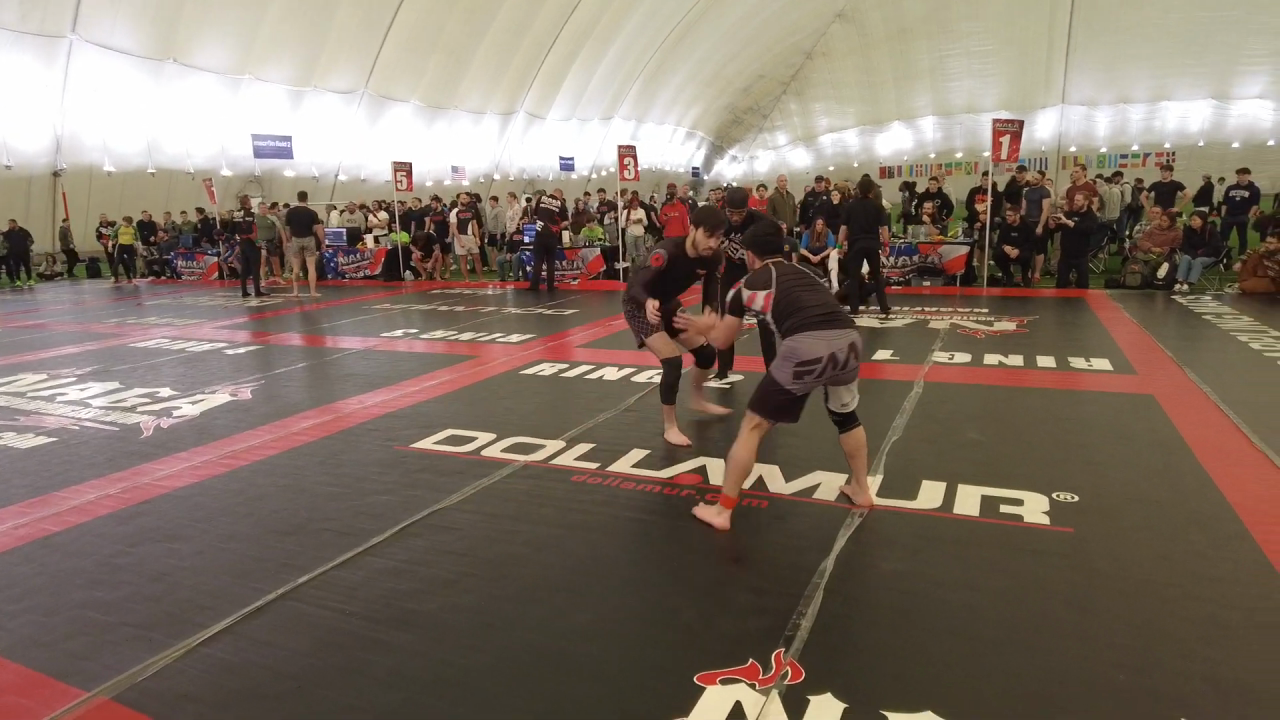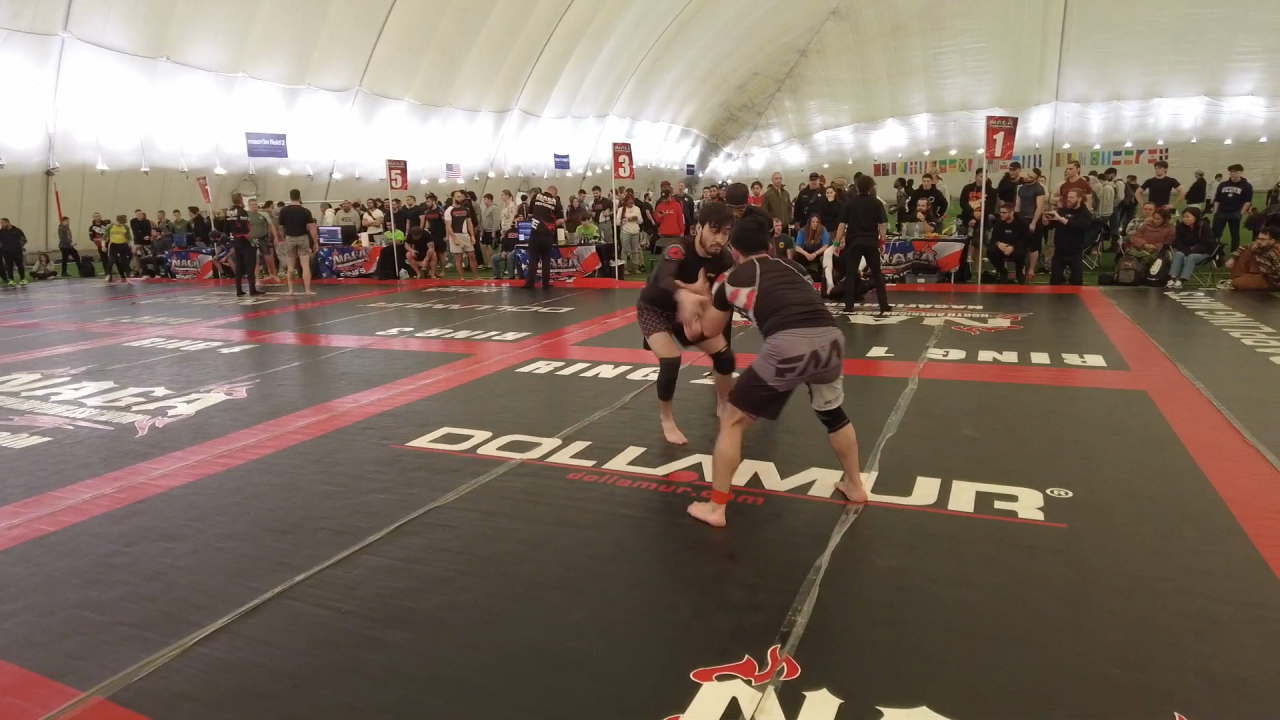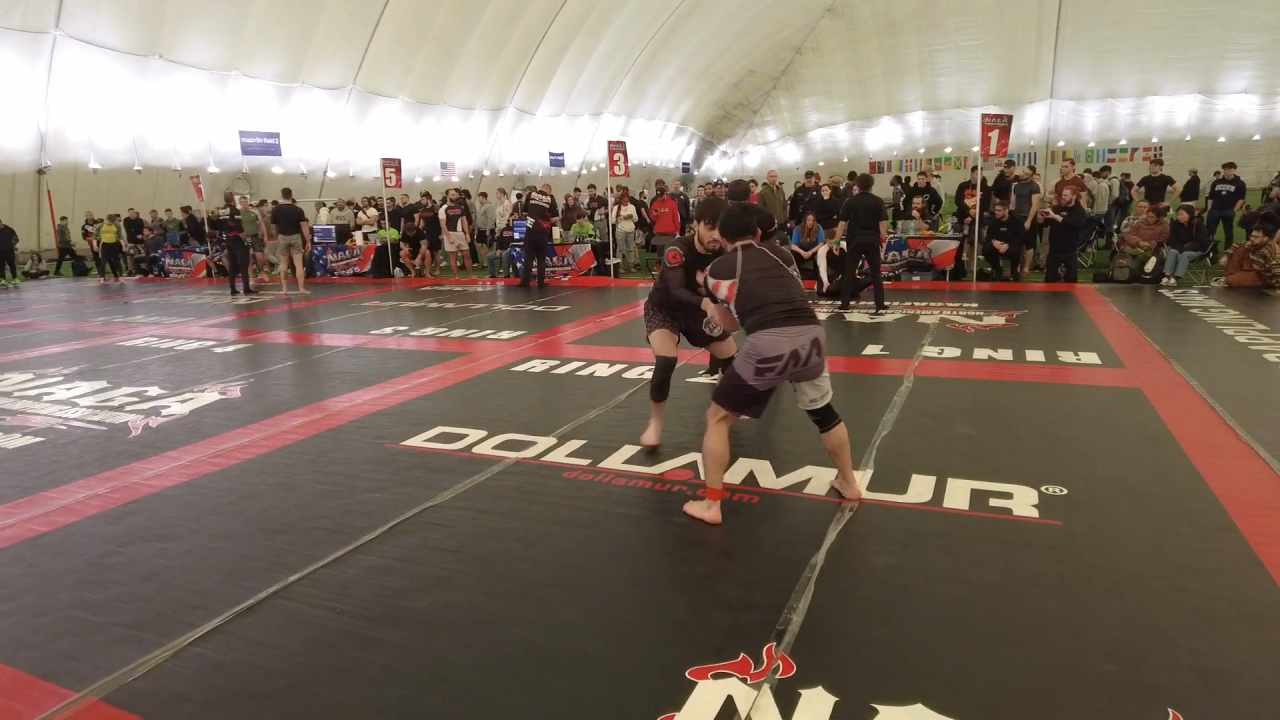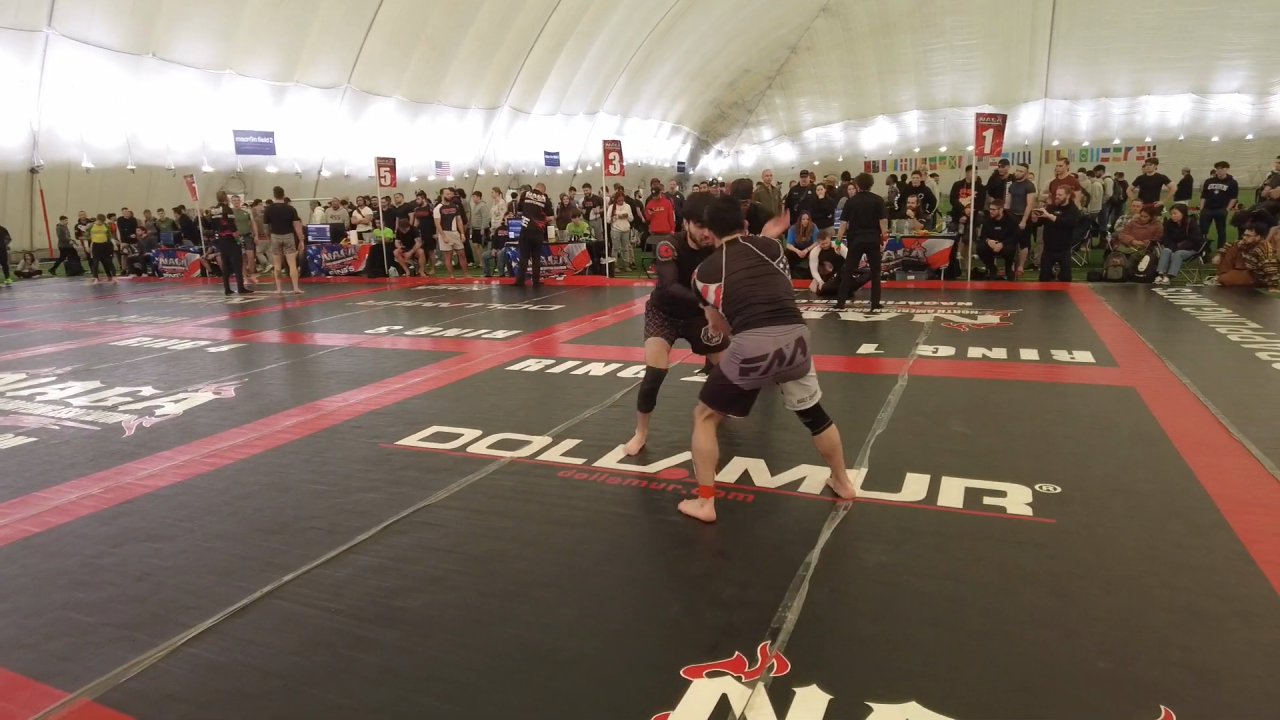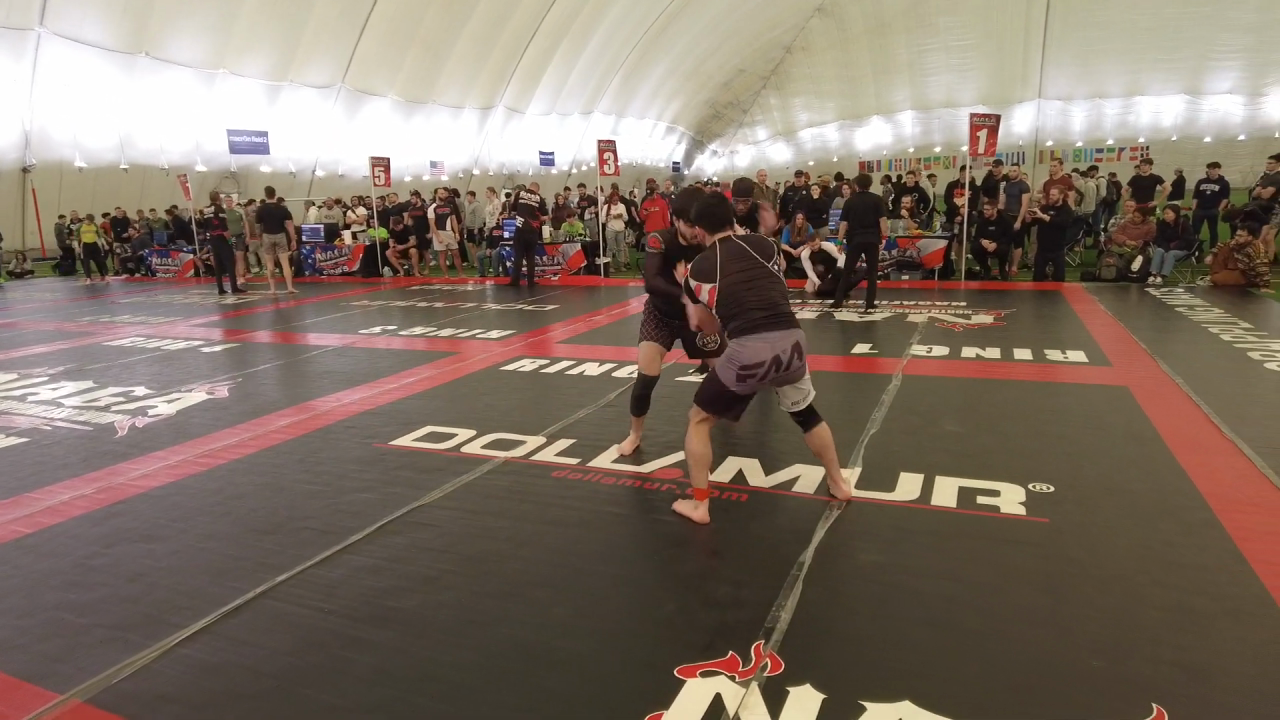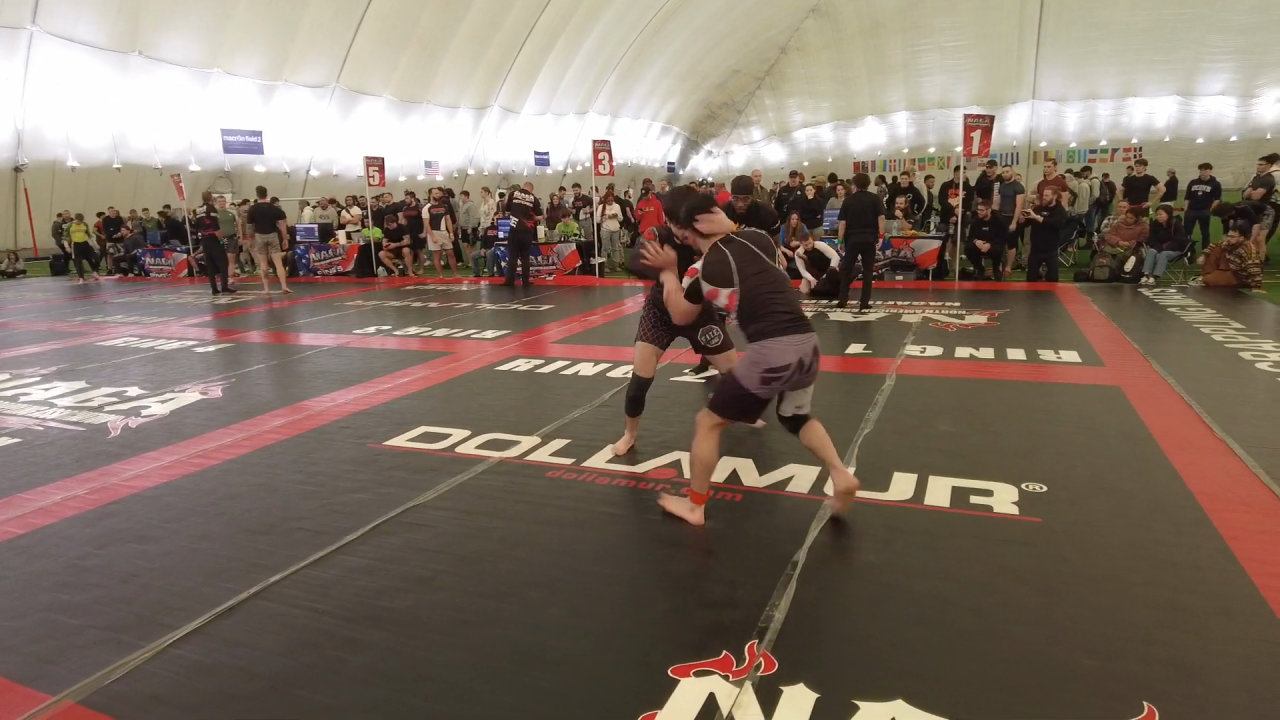
dt=0.1s
person 1, frame 1
left shoulder: (745, 286)
right shoulder: (803, 273)
left elbow: (721, 340)
left wrist: (702, 326)
left hip: (805, 348)
right hip: (848, 340)
left knee: (752, 427)
right knee: (845, 414)
left ankle: (723, 510)
right ankle: (861, 488)
person 1, frame 2
left shoulder: (729, 280)
right shoulder: (791, 266)
left elbow: (711, 329)
left wrist: (690, 307)
right wrist: (705, 295)
left hip: (787, 346)
right hip: (830, 337)
left knee: (732, 422)
right knee: (833, 413)
left ankle: (716, 507)
right ankle: (854, 486)
person 1, frame 3
left shoulder: (715, 271)
right shoulder: (781, 254)
left elbow: (727, 324)
left hip: (766, 344)
right hip: (809, 336)
left knee: (718, 418)
right knee: (823, 412)
left ankle: (711, 505)
right ankle: (849, 483)
person 1, frame 4
left shoulder: (704, 270)
right shoulder: (770, 247)
left hip: (750, 345)
right hip: (795, 336)
left knee: (705, 416)
right knee: (814, 415)
left ankle: (704, 502)
right ankle: (843, 483)
person 1, frame 5
left shoulder: (697, 269)
right shoulder: (764, 245)
left elbow: (707, 327)
left wrist: (690, 303)
left hip: (747, 350)
right hip: (790, 340)
left knee: (699, 419)
right knee: (806, 414)
left ankle: (699, 504)
right ankle: (838, 483)
person 1, frame 6
left shoulder: (703, 270)
right shoulder: (759, 238)
left elbow: (680, 317)
left wrist: (668, 273)
left hip: (768, 353)
right hip: (806, 344)
left knee: (708, 424)
right knee: (799, 417)
left ankle: (694, 506)
right ankle: (841, 476)
person 2, frame 1
left shoulder: (712, 259)
right shoulder: (667, 251)
left elbow: (710, 296)
right elbow: (636, 287)
left wrist: (711, 310)
right wrist: (648, 303)
left hip: (667, 304)
right hip: (641, 307)
left knee: (707, 353)
right knee: (673, 361)
left ankle: (698, 399)
right ankle: (670, 426)
person 2, frame 2
left shoulder: (724, 259)
right shoulder: (678, 249)
right elbow: (665, 283)
right hip: (654, 308)
left knee: (724, 355)
right knee: (670, 361)
left ankle: (723, 406)
right ankle: (667, 420)
person 2, frame 3
right shoulder: (677, 250)
right elbow: (677, 292)
right wrist: (705, 302)
left hip: (696, 311)
right hip: (662, 310)
left knee: (731, 359)
right knee: (666, 362)
right ankle: (655, 422)
person 2, frame 4
right shoulder: (670, 245)
right elbow: (670, 288)
right wrist: (703, 297)
left hip: (698, 313)
right hip: (662, 312)
right knee: (655, 372)
right ankle: (641, 433)
person 2, frame 5
right shoulder: (659, 240)
right elbow: (651, 282)
right wrist: (684, 295)
right hip: (660, 314)
right knee: (646, 378)
right ankle: (635, 434)
person 2, frame 6
right shoulder: (659, 236)
right elbow: (634, 264)
left hip: (701, 311)
right hip: (661, 311)
right knee: (641, 379)
right ankle: (630, 435)
